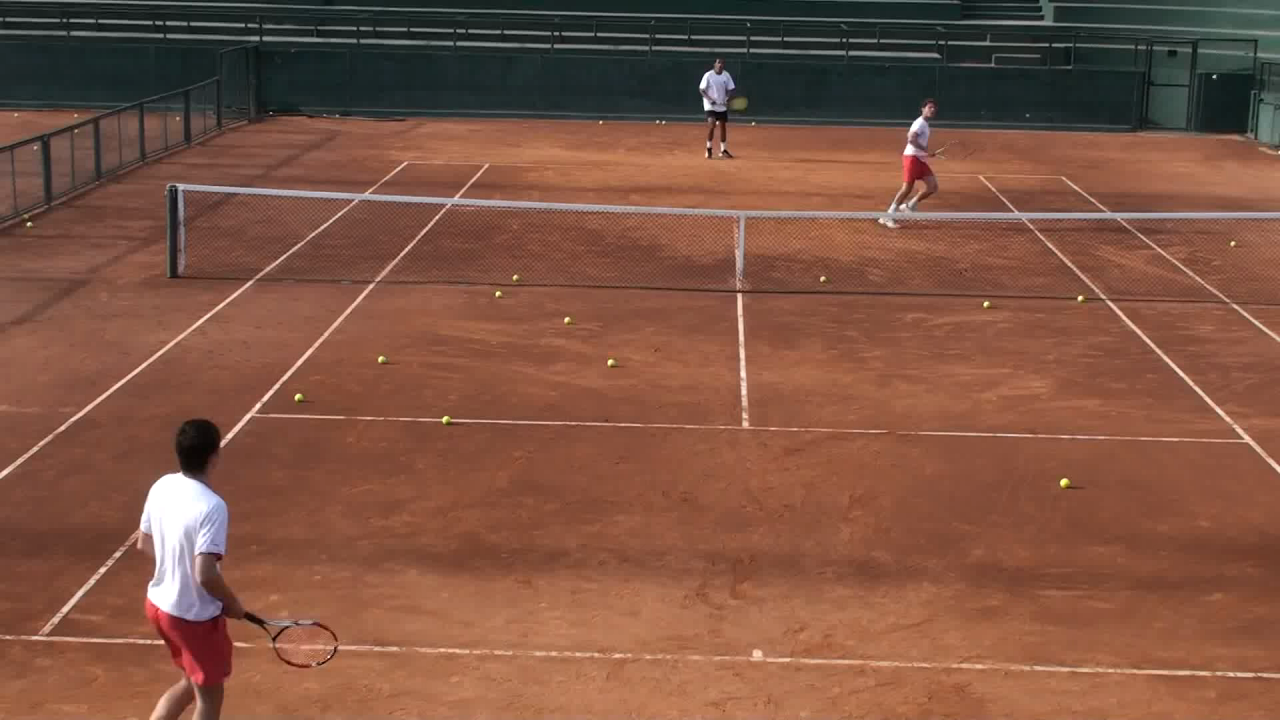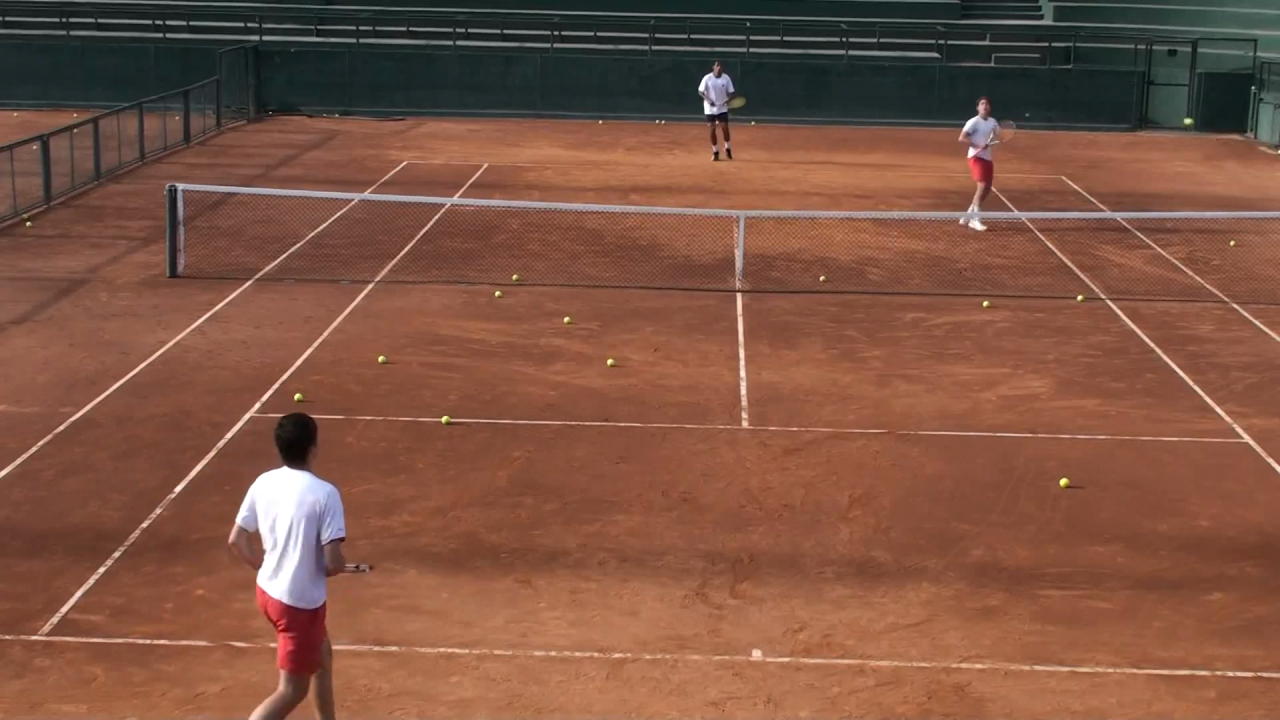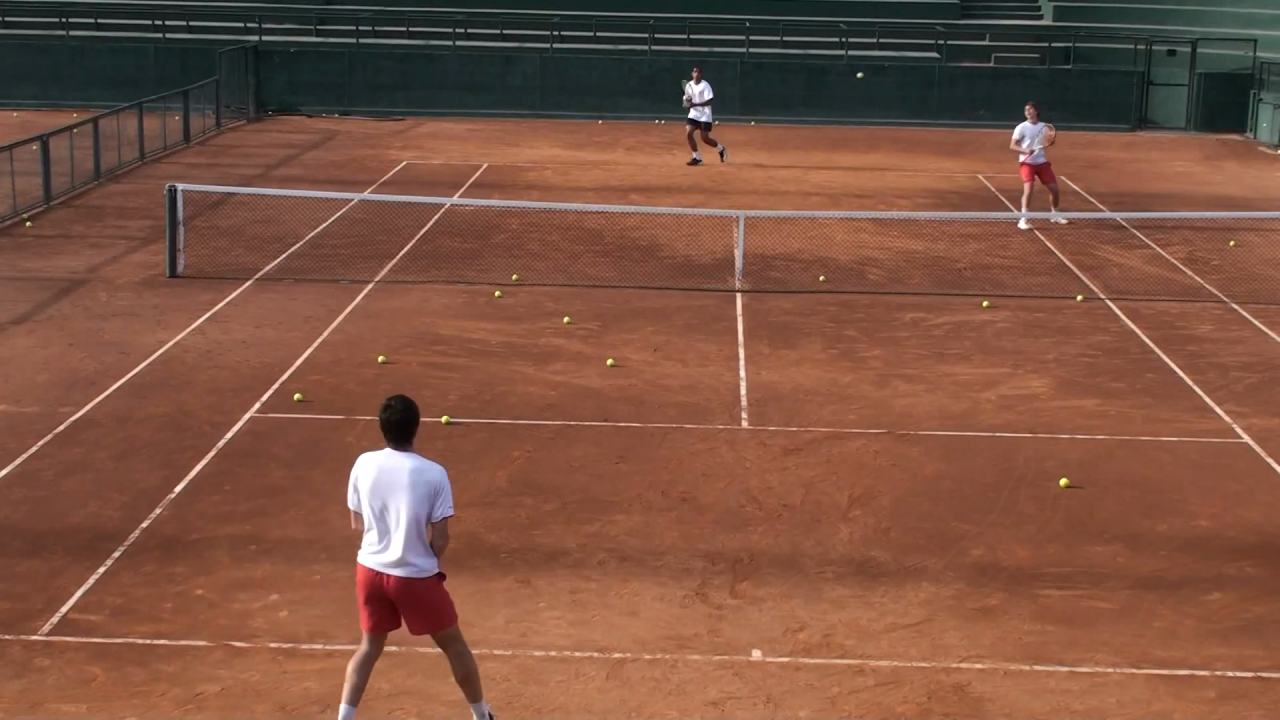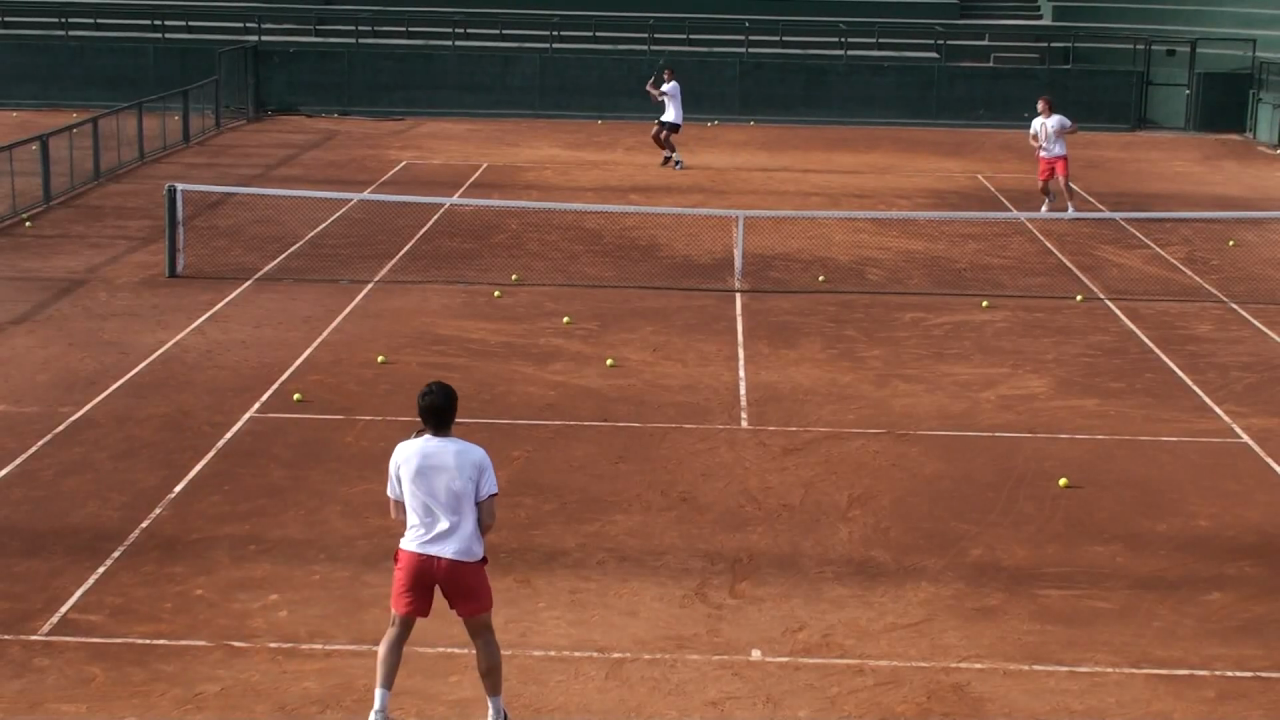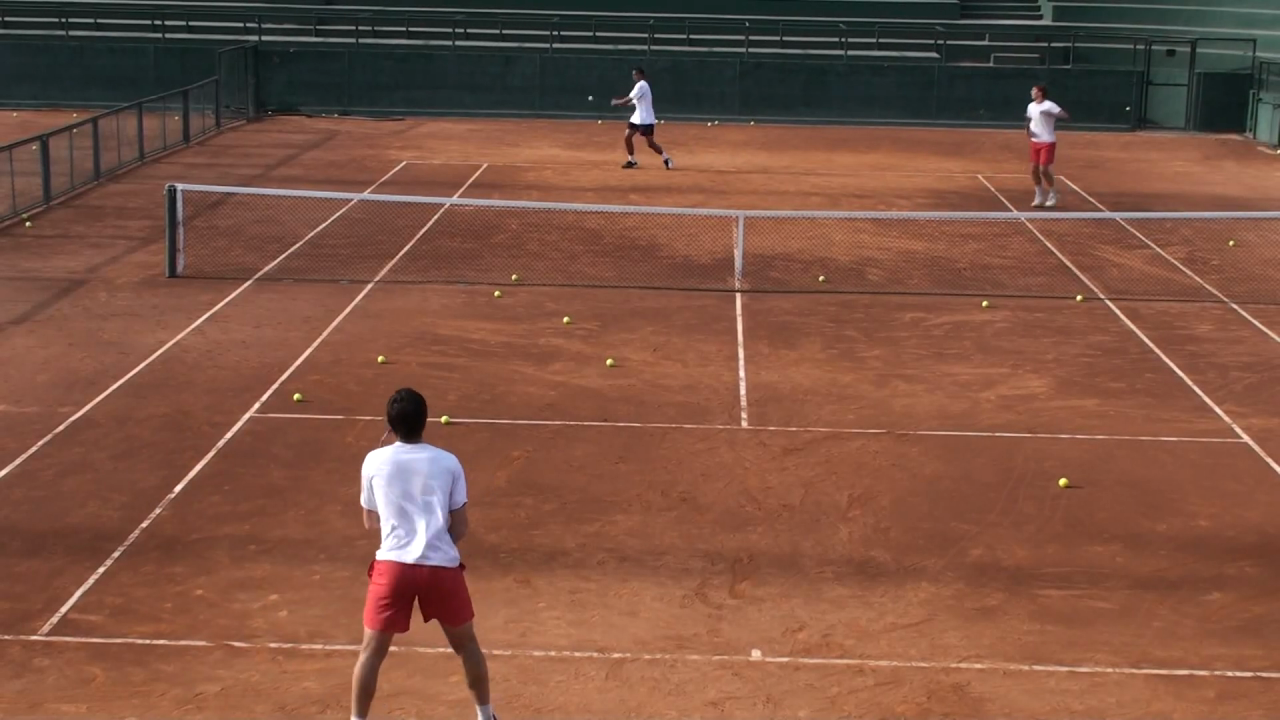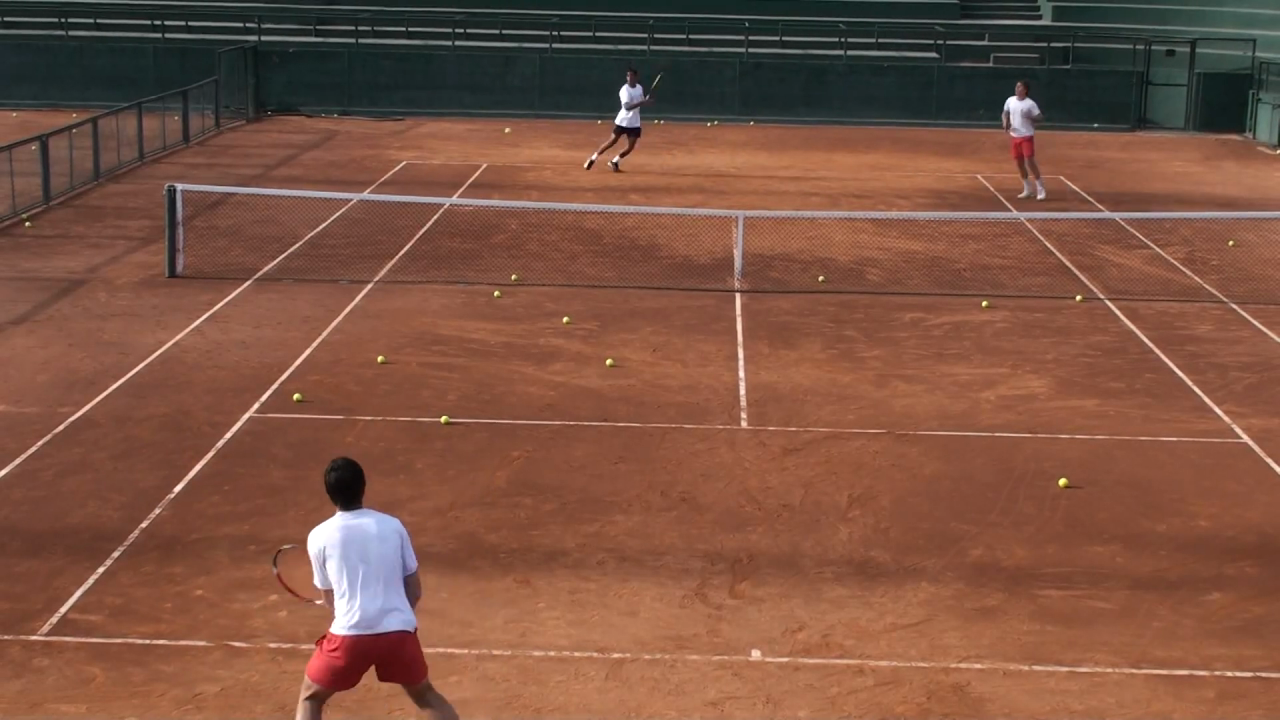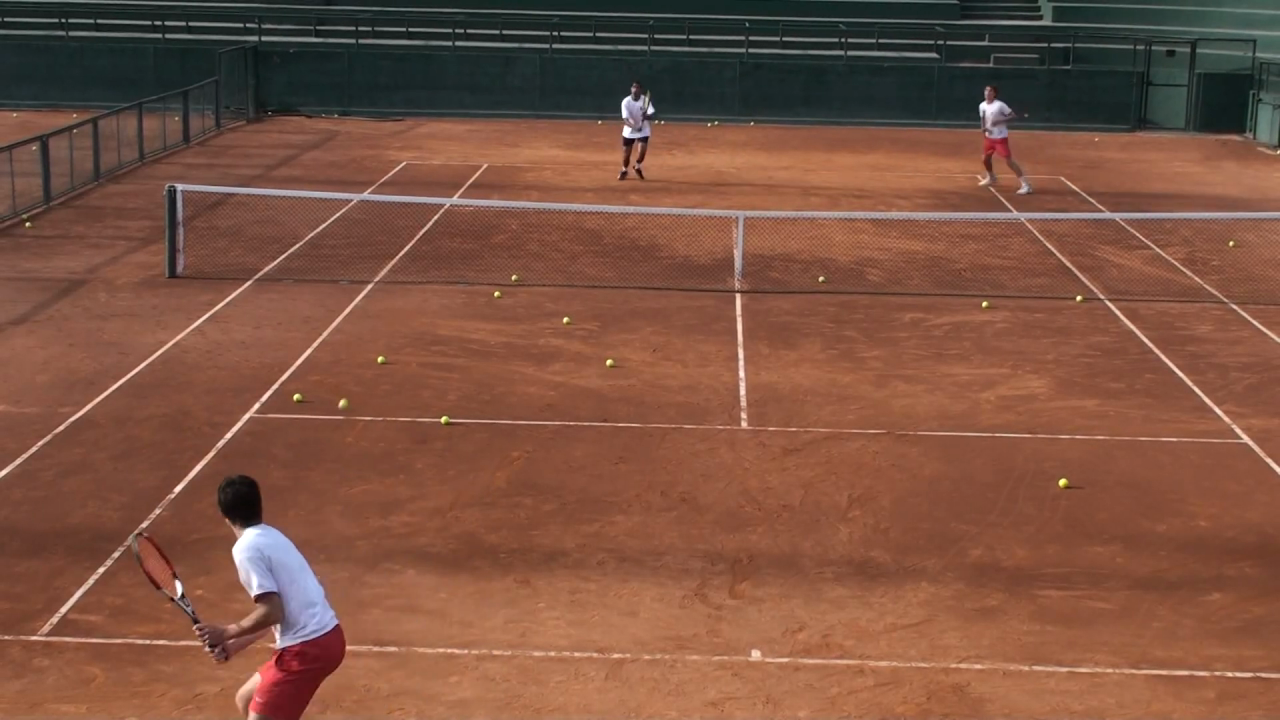
dt=0.4s
person 1, frame 1
left shoulder: (161, 487)
right shoulder: (212, 506)
left elbow: (144, 543)
right elbow: (206, 575)
right wrist: (232, 604)
left hip: (158, 604)
right hip: (194, 615)
left knee: (190, 686)
person 1, frame 2
left shoulder: (262, 483)
right shoulder: (325, 493)
left elbow: (236, 541)
right elbow: (334, 562)
right wrist: (332, 568)
left hip: (268, 592)
right hip: (301, 602)
left knee: (320, 661)
right knee: (291, 695)
person 1, frame 3
left shoulder: (364, 465)
right shoulder: (434, 473)
left elbow: (357, 523)
right elbow: (439, 539)
left hip: (370, 570)
right hip: (420, 576)
left knee: (370, 648)
right knee: (454, 645)
person 1, frame 4
left shoulder: (403, 453)
right shoulder: (476, 456)
left elbow: (397, 511)
right elbow: (488, 519)
left hip: (415, 556)
right hip: (464, 560)
left knee: (398, 630)
right knee: (483, 635)
person 1, frame 5
left shoulder: (374, 461)
right shoulder: (448, 463)
left elbow: (371, 522)
right elbow: (461, 526)
left hip: (393, 567)
right hip: (442, 568)
left knee: (371, 651)
right knee: (466, 645)
person 1, frame 6
left shoulder: (320, 537)
right shoulder: (393, 526)
left elbow: (329, 598)
right elbow: (412, 589)
left hip: (351, 638)
right hip: (400, 632)
left knee: (310, 697)
right knee: (426, 696)
person 1, frame 7
left shoulder: (246, 548)
right shoulder: (271, 537)
left elbow: (271, 612)
left wrist: (229, 633)
right wrist: (235, 642)
left hip: (306, 649)
right hip: (328, 639)
